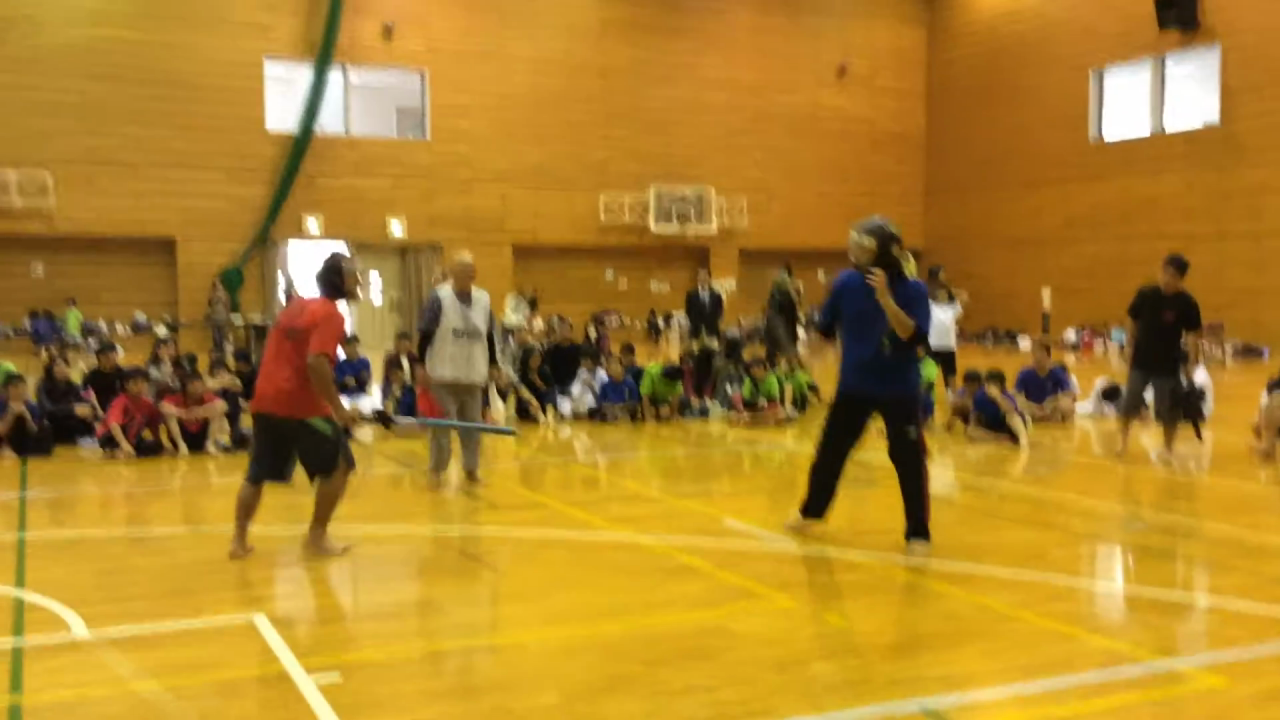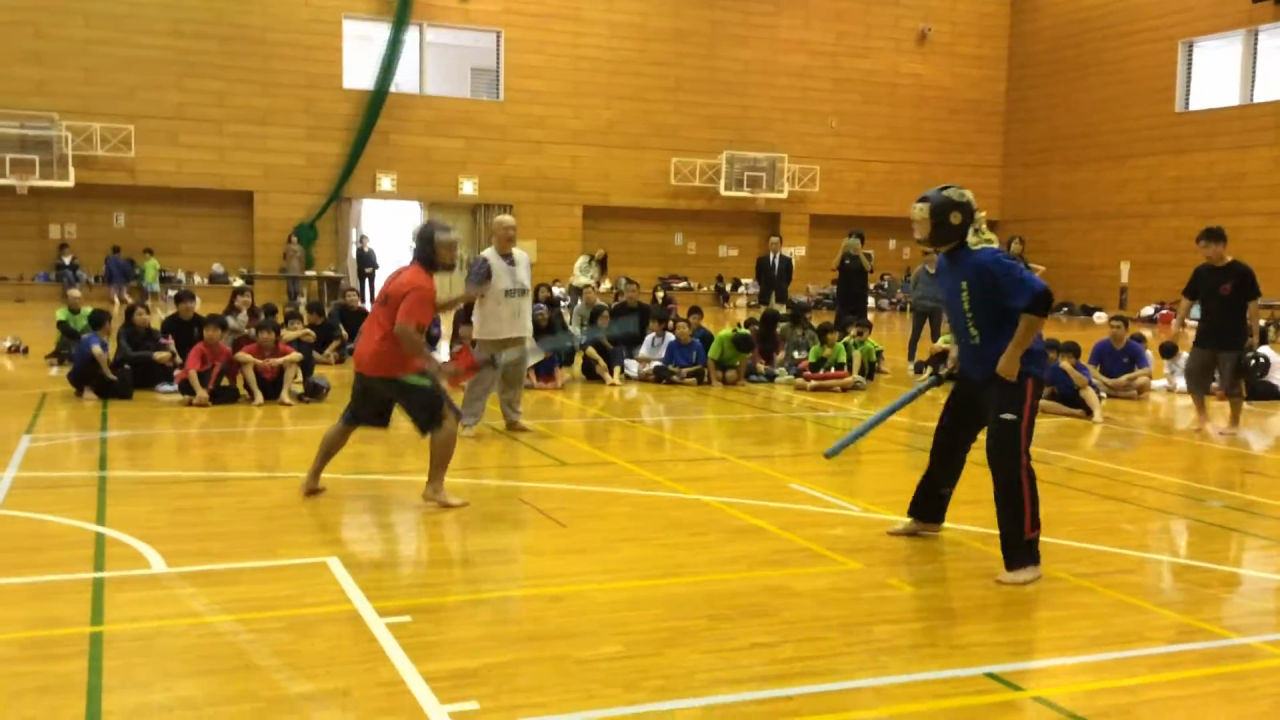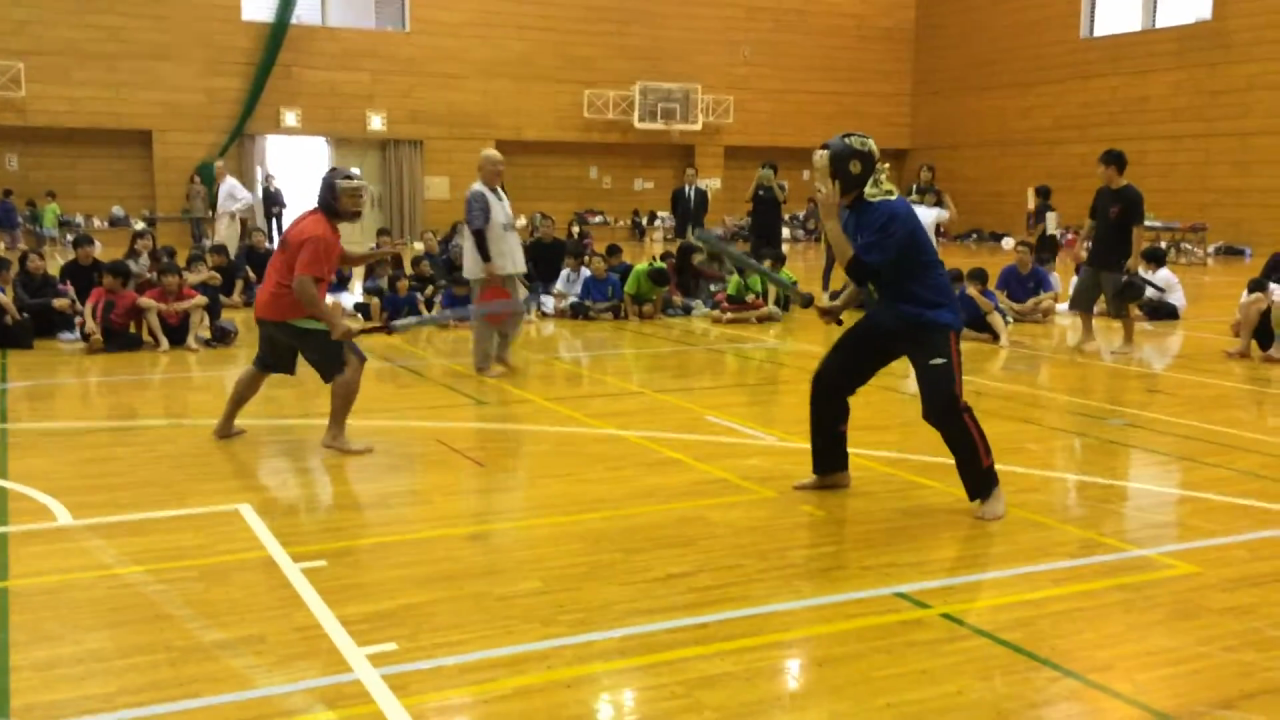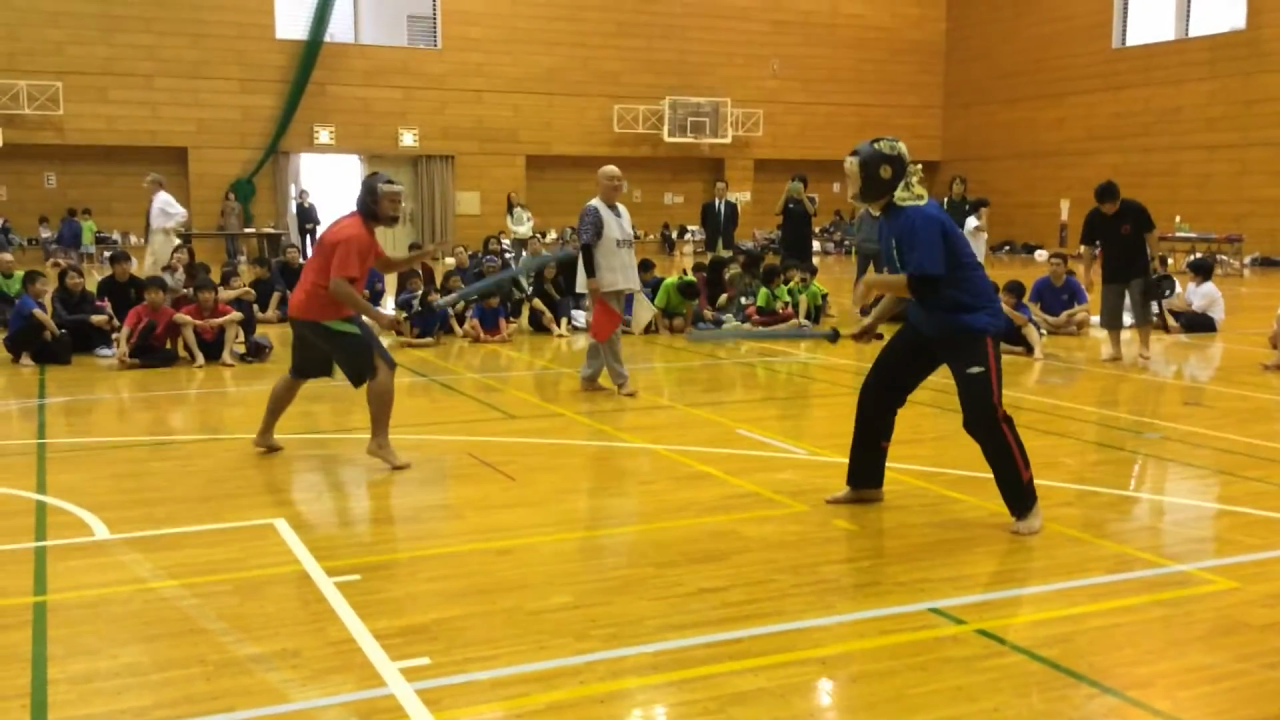
dt=1s
person 1, frame 1
left shoulder: (912, 290)
right shoulder: (845, 283)
left elbow: (914, 337)
right elbow: (826, 325)
left wrist: (885, 298)
left hip: (899, 388)
right hip: (854, 385)
left knee: (910, 459)
right knee: (831, 448)
left ankle: (917, 533)
right ankle: (812, 510)
person 1, frame 2
left shoulder: (988, 261)
right shoulder: (945, 264)
left elbow: (1040, 300)
left wrist: (1014, 354)
right wrist: (957, 350)
left hip: (1014, 372)
right hip: (974, 371)
left knee: (1008, 453)
right knee: (947, 441)
left ankle: (1024, 558)
right ankle: (926, 517)
person 1, frame 3
left shoulder: (891, 213)
right shoulder: (855, 213)
left elbow: (861, 270)
left wrist: (831, 221)
right wrist: (839, 305)
left hip: (929, 319)
right hip: (887, 317)
left knee: (943, 405)
right knee: (828, 381)
left ankle: (988, 489)
right ankle: (831, 469)
person 1, frame 4
left shoulder: (920, 218)
right shoulder: (893, 218)
left elbow: (926, 284)
left wrist: (874, 284)
right wrist: (873, 319)
left hip: (970, 324)
right hip: (926, 325)
left knee: (984, 416)
right knee: (875, 394)
left ankle: (1026, 506)
right ankle: (865, 484)
person 2, frame 1
left shoulder: (296, 306)
right shoulder: (331, 316)
left elbow: (277, 348)
right elbow: (316, 362)
right wrist: (338, 406)
left hip: (266, 400)
right hip: (303, 405)
left knee: (258, 473)
right knee: (338, 465)
left ankle: (239, 541)
right ankle: (317, 536)
person 2, frame 2
left shoulder: (404, 273)
right shoulder: (421, 284)
left elbow: (423, 312)
right elbow: (404, 330)
left wrist: (457, 302)
right wrist: (436, 366)
left hip: (367, 360)
right hip: (396, 365)
left knee: (349, 421)
right knee: (447, 417)
left ankle: (312, 479)
right ankle: (435, 489)
person 2, frame 3
left shoulder: (314, 220)
right shoulder: (319, 232)
left elbow: (342, 259)
right elbow: (302, 284)
left wrist: (377, 255)
right wrist: (335, 324)
left hip: (269, 306)
right hip: (291, 310)
left knee: (263, 366)
right knee: (351, 361)
left ankle: (226, 423)
right ankle: (335, 434)
person 2, frame 4
left shoulder: (357, 227)
right shoulder: (355, 234)
left elbow: (386, 265)
right elbow: (339, 286)
left wrist: (419, 257)
right wrist: (376, 316)
left hip: (305, 311)
right hip: (326, 314)
left knee: (298, 374)
right knee: (382, 368)
left ankle: (265, 434)
right ankle: (380, 443)
person 3, frame 1
left shoulder: (484, 299)
right shoulder: (439, 298)
left elbow: (490, 336)
right elbow: (426, 333)
left wrist: (493, 365)
right wrist: (421, 363)
left hip: (473, 374)
right hip: (444, 373)
left knee: (473, 424)
left ankle: (471, 469)
right ankle: (437, 470)
person 3, frame 2
left shoulder: (523, 258)
right shoulder: (485, 261)
right elbow: (471, 295)
left wrist: (528, 323)
left hip: (517, 330)
right hip: (491, 332)
left knee: (515, 377)
right knee: (483, 377)
left ankle: (512, 418)
right ankle: (467, 422)
person 3, frame 3
left shoulder: (500, 193)
right shoulder: (477, 195)
right elbow: (477, 232)
left wrist: (513, 263)
right wrist: (488, 265)
left hip: (507, 265)
right hip: (487, 268)
left knee: (514, 311)
right knee: (487, 316)
left ankle: (501, 354)
right ankle: (483, 364)
person 3, frame 4
left shoulder: (623, 210)
right shoulder: (592, 211)
right elbow: (586, 247)
left wrist: (633, 278)
right wrist: (591, 278)
left hip: (621, 281)
right hip: (602, 282)
right knee: (609, 332)
left ankle: (589, 376)
right ankle: (621, 380)
person 4, frame 1
left shoulder: (1187, 303)
right shoulder: (1145, 294)
left elbow: (1192, 334)
right elbow: (1133, 320)
left wrist: (1191, 362)
right wrist: (1129, 346)
left hip: (1168, 363)
right hip: (1141, 359)
left knee: (1168, 407)
right knee: (1131, 399)
left ankle: (1168, 446)
right ankle: (1123, 438)
person 4, frame 2
left shoulder: (1242, 272)
right shoulder: (1201, 272)
left elbow: (1253, 304)
right elbow: (1188, 299)
left wrist: (1254, 334)
right wrist: (1178, 323)
left hip: (1233, 340)
right hip: (1205, 337)
left knee: (1232, 383)
right knee: (1194, 375)
left ankle: (1234, 422)
right ankle: (1202, 415)
person 4, frame 3
left shoulder: (1132, 196)
right shoulder: (1101, 193)
left elbow: (1137, 228)
left wrist: (1134, 257)
right wrist: (1081, 244)
left hip: (1117, 262)
right hip: (1094, 258)
left knee: (1120, 303)
right knee: (1081, 296)
left ankle: (1128, 341)
right ankle: (1087, 334)
person 4, frame 4
left shoulder: (1136, 209)
right shoulder: (1093, 217)
left elbow: (1150, 233)
right elbow: (1088, 247)
left wrist: (1154, 259)
right wrist: (1087, 274)
left hip: (1138, 270)
right hip: (1111, 272)
left knee: (1141, 306)
right knee: (1110, 310)
left ankle: (1144, 346)
right ankle: (1115, 349)
